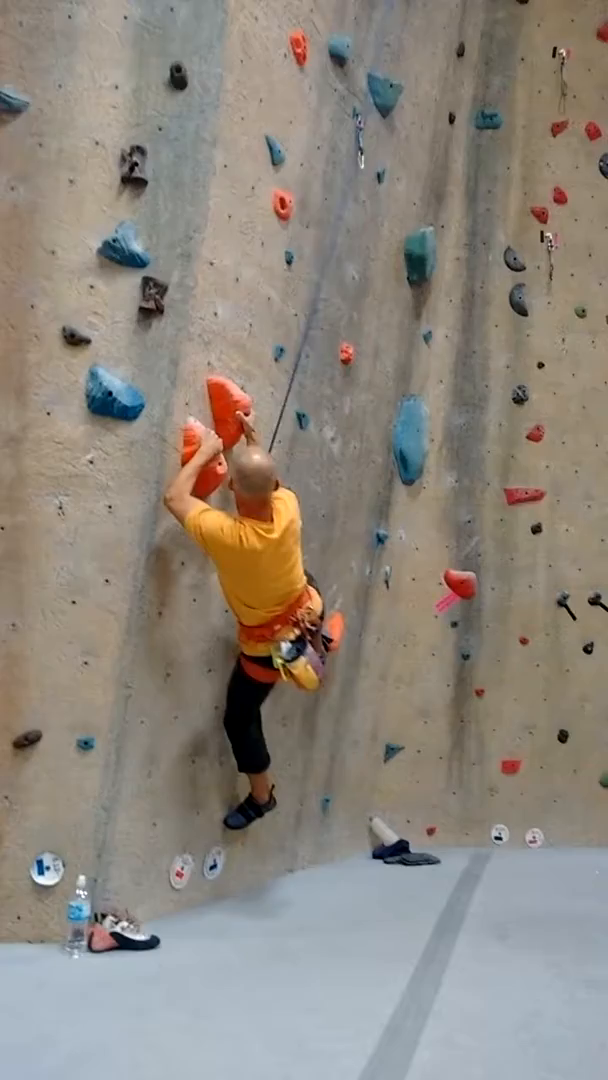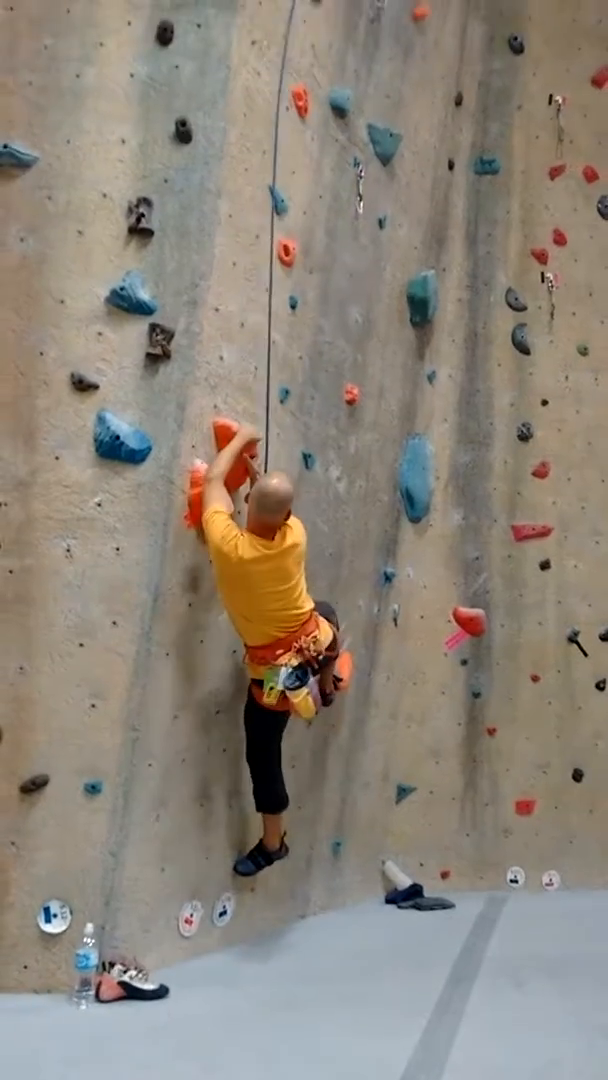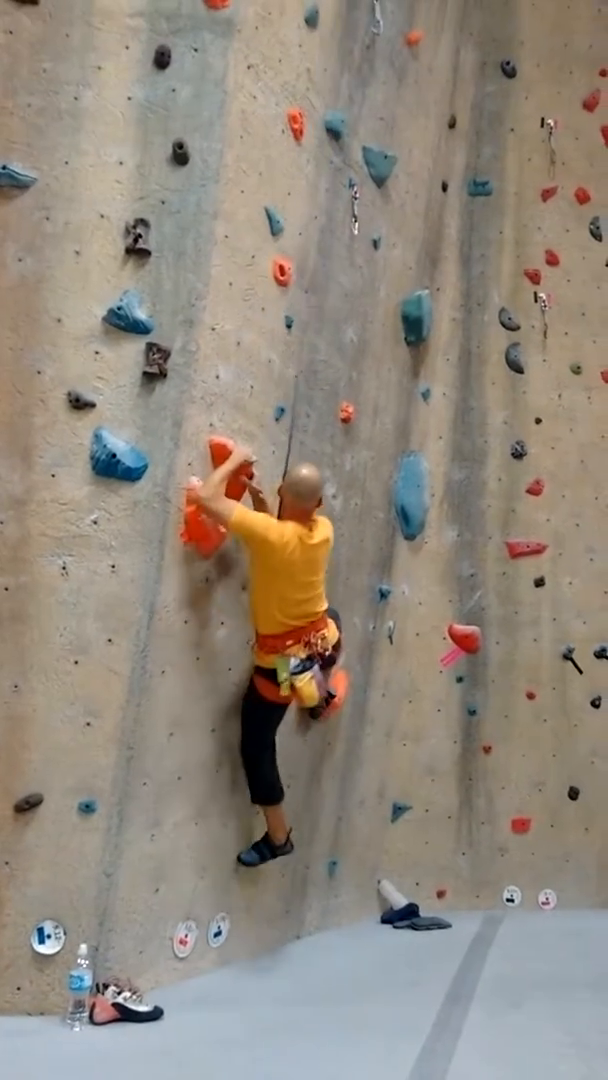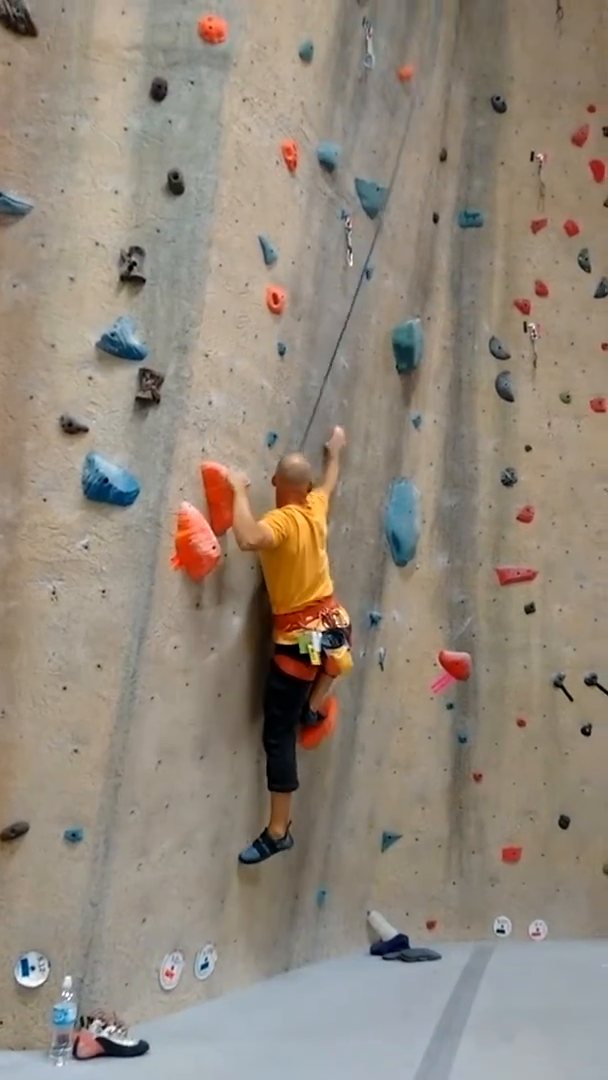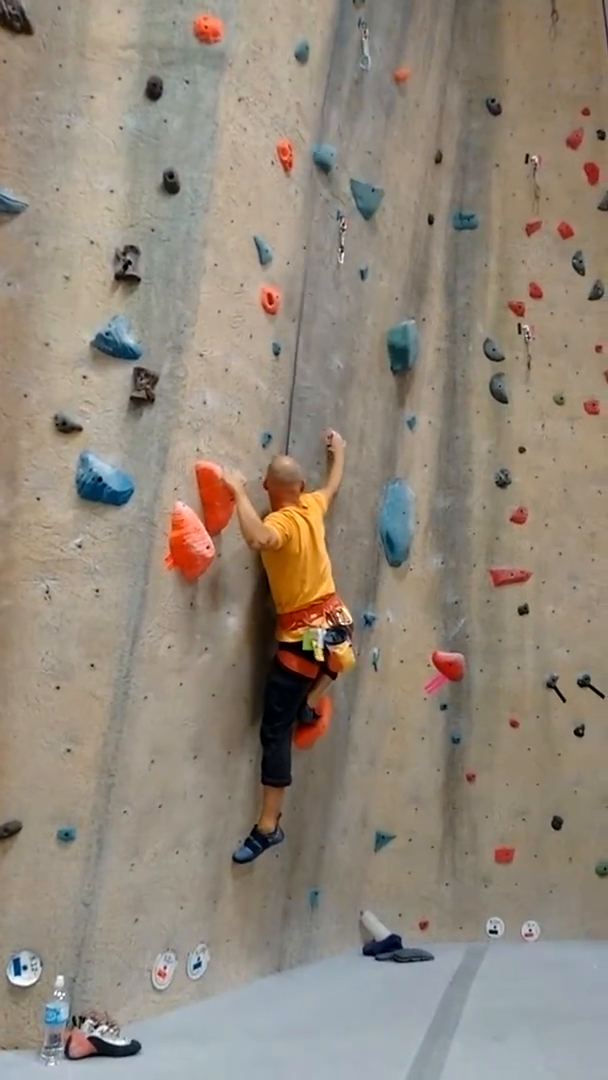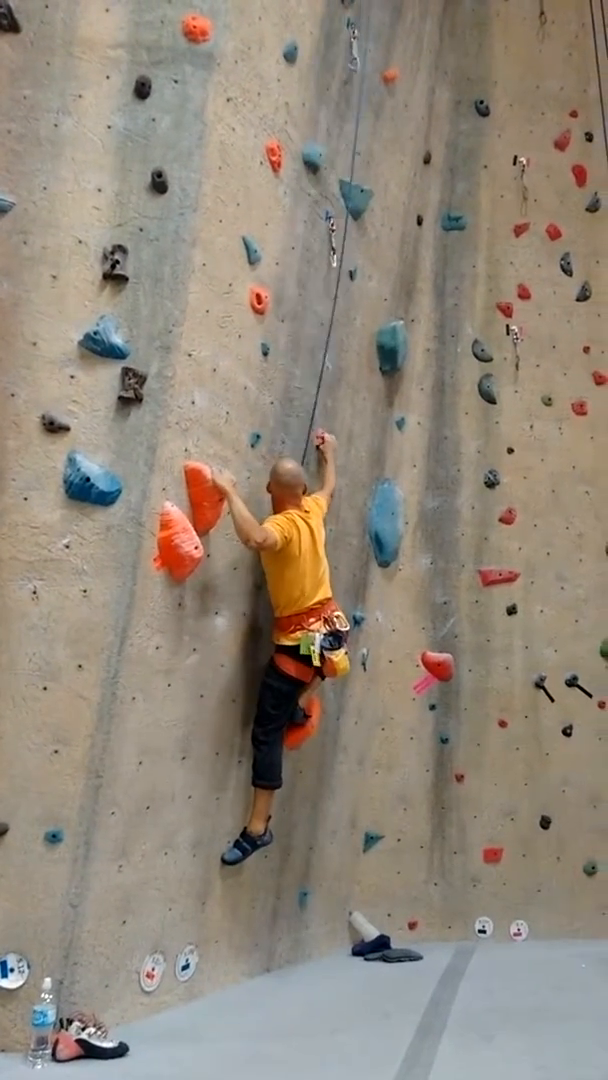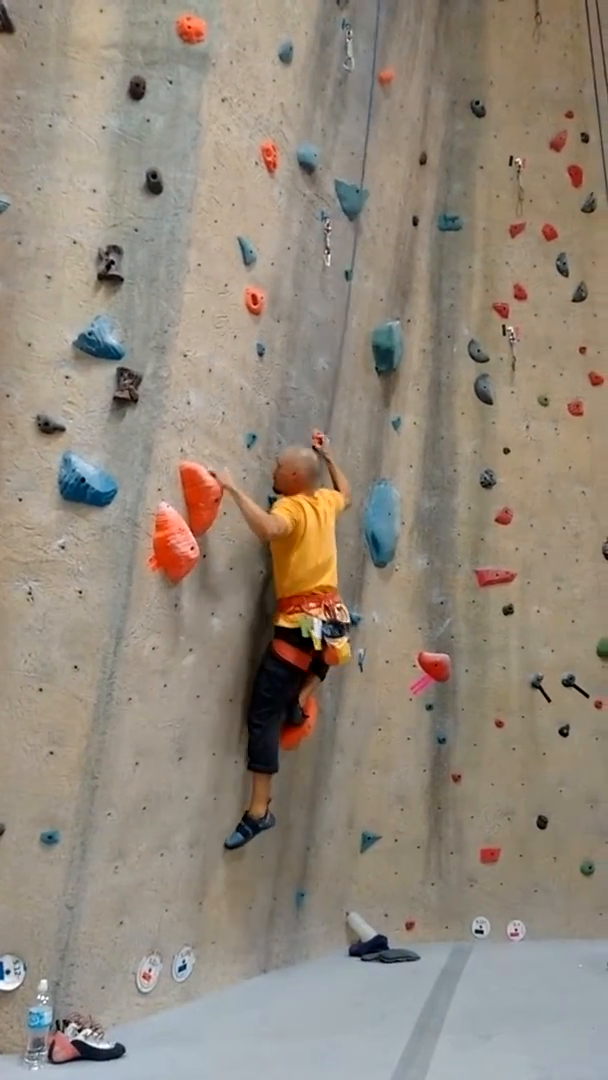
dt=0.5s
person 1, frame 1
left shoulder: (225, 535)
right shoulder: (288, 507)
left elbow: (174, 497)
right elbow: (269, 484)
left wrist: (205, 452)
right wrist: (253, 440)
left hip: (266, 644)
right hip: (306, 613)
left knee: (239, 719)
left ankle: (261, 798)
right ankle: (319, 638)
person 1, frame 2
left shoulder: (226, 546)
right shoulder: (294, 535)
left elbow: (214, 477)
left wrist: (242, 438)
right wrist: (259, 478)
left hip: (274, 667)
right hip: (316, 641)
left knee: (263, 756)
left ankle: (272, 844)
right ankle: (326, 686)
person 1, frame 3
left shoulder: (268, 530)
right shoulder: (324, 529)
left elbow: (202, 496)
left wrist: (234, 462)
right wrist: (264, 507)
left hip: (280, 659)
right hip: (323, 642)
left knee: (256, 748)
left ankle: (278, 836)
right ankle: (321, 695)
person 1, frame 4
left shoulder: (280, 522)
right shoulder: (317, 507)
left elbow: (247, 538)
right elbow: (330, 481)
left wrist: (239, 491)
right wrist: (335, 450)
left hip: (298, 637)
right hip: (332, 623)
left knee: (279, 734)
left ankle: (278, 830)
right ankle: (316, 707)
person 1, frame 5
left shoulder: (280, 523)
right shoulder: (312, 506)
left elbow: (257, 539)
right elbow: (333, 484)
left wrist: (238, 492)
right wrist: (338, 451)
left hip: (302, 634)
right hip: (335, 621)
left knee: (275, 728)
left ankle: (268, 826)
right ankle: (312, 705)
person 1, frame 6
left shoulder: (282, 526)
right shoulder: (313, 510)
left elbow: (254, 539)
right elbow: (329, 486)
left wrist: (230, 492)
right wrist: (328, 453)
left hip: (299, 636)
right hip: (330, 626)
left knee: (267, 731)
left ankle: (258, 828)
right ankle: (302, 705)
person 1, frame 7
left shoulder: (291, 507)
right shoulder: (326, 500)
left elbow: (267, 528)
right elbow: (347, 493)
left wrist: (232, 488)
right wrist: (328, 458)
left hip: (300, 621)
right hip: (332, 615)
left knee: (263, 714)
right knee: (322, 654)
left ankle: (257, 812)
right ankle: (301, 703)
